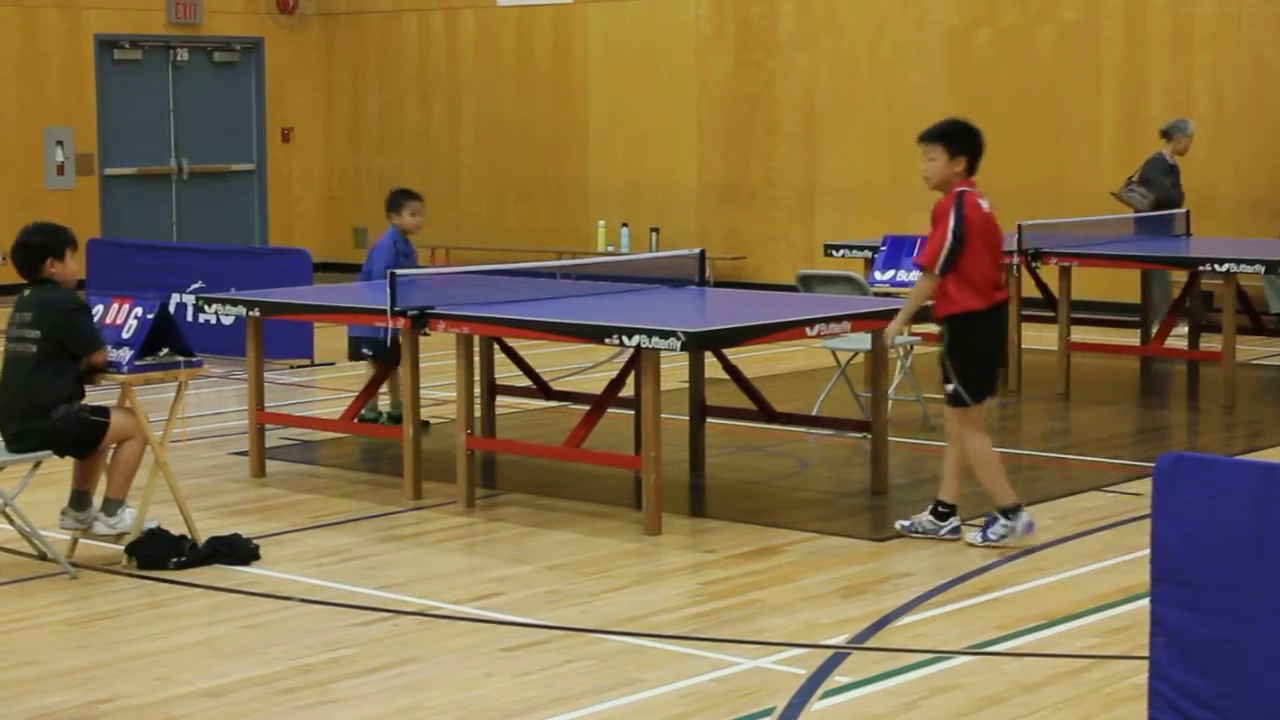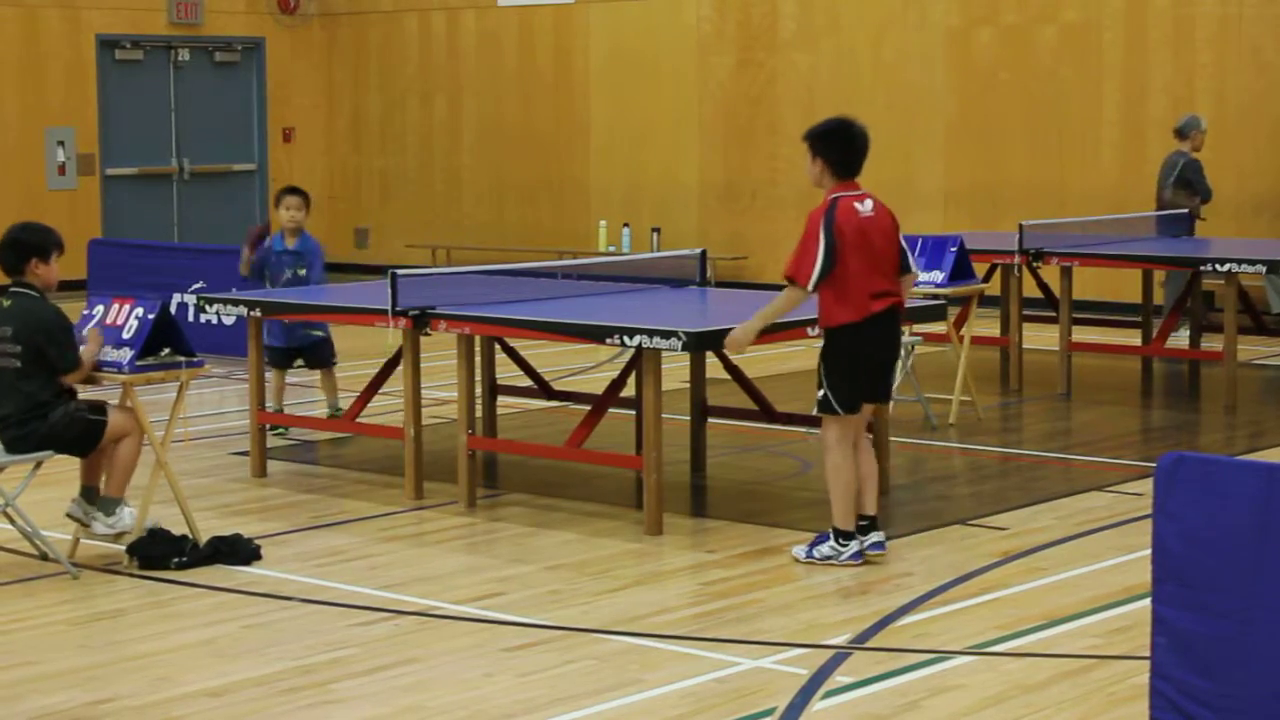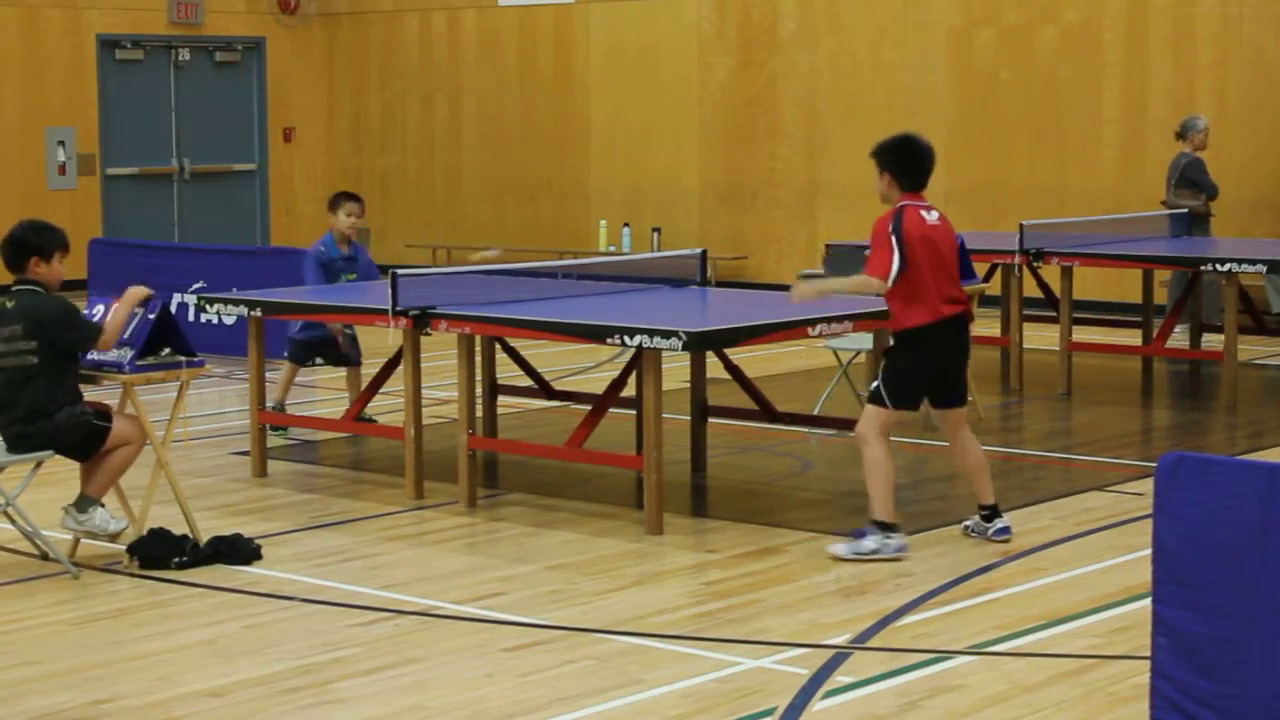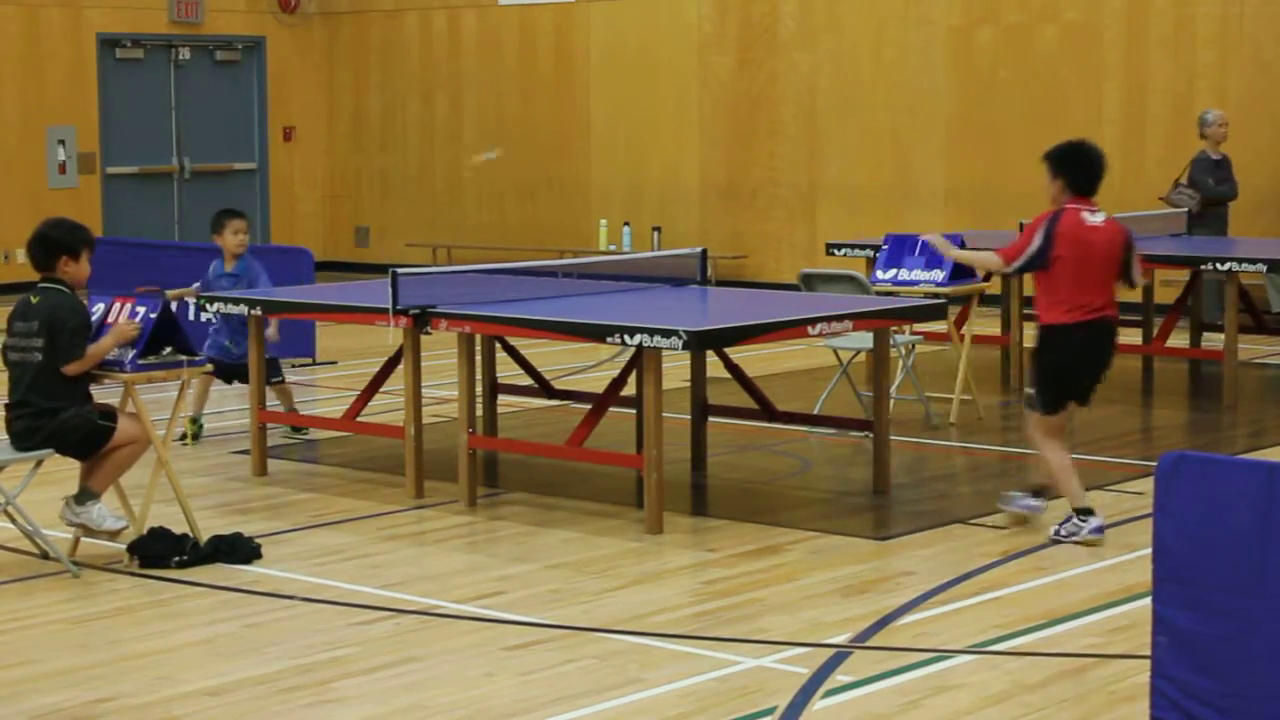
dt=1s
person 1, frame 1
left shoulder: (951, 206)
right shoulder: (980, 206)
left elbow: (931, 274)
left wrist: (900, 321)
left hip: (969, 326)
right hip: (989, 321)
left knee: (967, 428)
right knee: (961, 423)
left ankle: (1012, 516)
right ankle: (944, 513)
person 1, frame 2
left shoulder: (827, 216)
right shoulder: (881, 211)
left elbow: (803, 286)
right elbow: (907, 277)
left wrist: (752, 326)
left hip: (849, 335)
right hip: (886, 328)
left knee: (836, 435)
right knee: (858, 433)
left ankle: (844, 539)
right ankle: (869, 528)
person 1, frame 3
left shoulder: (893, 222)
right shoulder: (941, 222)
left elbow: (881, 281)
left wrist: (821, 286)
left hip: (918, 340)
right hip: (954, 334)
left knee: (870, 430)
right knee: (958, 428)
left ankle: (881, 532)
right ankle: (992, 517)
person 1, frame 4
left shoulder: (1050, 223)
right shoulder: (1117, 229)
left elbow: (1001, 263)
right elbow: (1138, 280)
left wrist: (951, 252)
left hip: (1062, 336)
right hip: (1101, 336)
left knee: (1042, 431)
right knee: (1056, 416)
left ankle: (1084, 517)
right ankle: (1040, 494)
person 2, frame 1
right shoulder: (64, 301)
right elbow: (98, 356)
left wrist: (76, 363)
right wrist: (80, 363)
right hip: (42, 422)
left knee: (97, 423)
right knee: (134, 425)
left ankle: (79, 509)
right ankle: (111, 515)
person 2, frame 2
right shoulder: (44, 314)
right elbow: (71, 376)
left wrist: (74, 348)
right wrist: (90, 349)
right hip: (39, 424)
left knee: (102, 416)
right knee: (130, 422)
left ankle: (89, 503)
right ankle: (109, 511)
person 2, frame 3
right shoulder: (50, 307)
right elbow: (103, 340)
right wrist: (128, 301)
right hip: (46, 424)
left knee: (103, 417)
right knee: (134, 431)
left ankle: (87, 506)
right ankle: (84, 509)
person 2, frame 4
right shoulder: (68, 307)
right elbow: (71, 365)
right wrist: (112, 340)
right hip: (52, 421)
left knee: (107, 418)
right knee: (139, 431)
left ankle: (84, 503)
right ankle: (84, 502)
person 3, frame 1
left shoulder: (408, 247)
right shoulder: (386, 245)
right elbow: (381, 282)
left knee: (393, 362)
right knee: (374, 363)
left ankle: (396, 411)
right ankle: (369, 412)
person 3, frame 2
left shoulder: (312, 247)
right shoulder: (267, 247)
left elbow: (317, 284)
right elbow: (246, 272)
right wrist: (247, 258)
left hip: (310, 321)
right hip: (278, 321)
left knee: (326, 366)
right knee: (278, 368)
left ankle: (334, 411)
right ankle: (277, 413)
person 3, frame 3
left shoulder: (360, 254)
right shoulder: (318, 253)
right wrist: (330, 319)
left hip: (343, 321)
right hip: (312, 322)
left knee: (354, 364)
right knee: (293, 363)
right ankle: (278, 408)
person 3, frame 4
left shoulder: (253, 269)
right shoulder: (214, 269)
right elbow: (203, 291)
left wrist: (272, 327)
right wrist: (179, 293)
right hip: (222, 337)
left knee: (277, 383)
right knee: (205, 373)
left ankle: (292, 415)
right ankle: (194, 422)
person 4, frame 1
left shoulder: (1173, 167)
right shoulder: (1155, 163)
left elbow: (1178, 198)
right elbow: (1165, 195)
left wrist: (1171, 196)
right wrist: (1173, 197)
left hip: (1164, 226)
right hip: (1150, 226)
left knee: (1155, 274)
right knee: (1160, 274)
left ankle: (1152, 321)
person 4, frame 2
left shoulder: (1170, 160)
right shoulder: (1190, 163)
right elbow: (1206, 195)
left wrist: (1188, 198)
right wrist: (1193, 200)
left hip: (1167, 222)
right hip: (1179, 224)
left knee: (1177, 272)
right knee: (1179, 273)
person 4, frame 3
left shoulder: (1177, 162)
right shoulder: (1193, 163)
right elbow: (1212, 192)
left wrist: (1196, 196)
right wrist: (1200, 196)
left hip: (1179, 224)
right hip: (1194, 225)
left knee: (1181, 272)
right knee: (1209, 273)
left ankle: (1178, 320)
right ankle: (1211, 324)
person 4, frame 4
left shoulder: (1224, 161)
right shoulder: (1200, 161)
left elbow: (1233, 191)
right elbow: (1209, 193)
left wrist: (1216, 192)
right wrist: (1223, 191)
left hip: (1219, 224)
right hip: (1202, 226)
left knee: (1219, 274)
right knee: (1208, 274)
left ankle: (1213, 321)
right ankle: (1209, 326)
